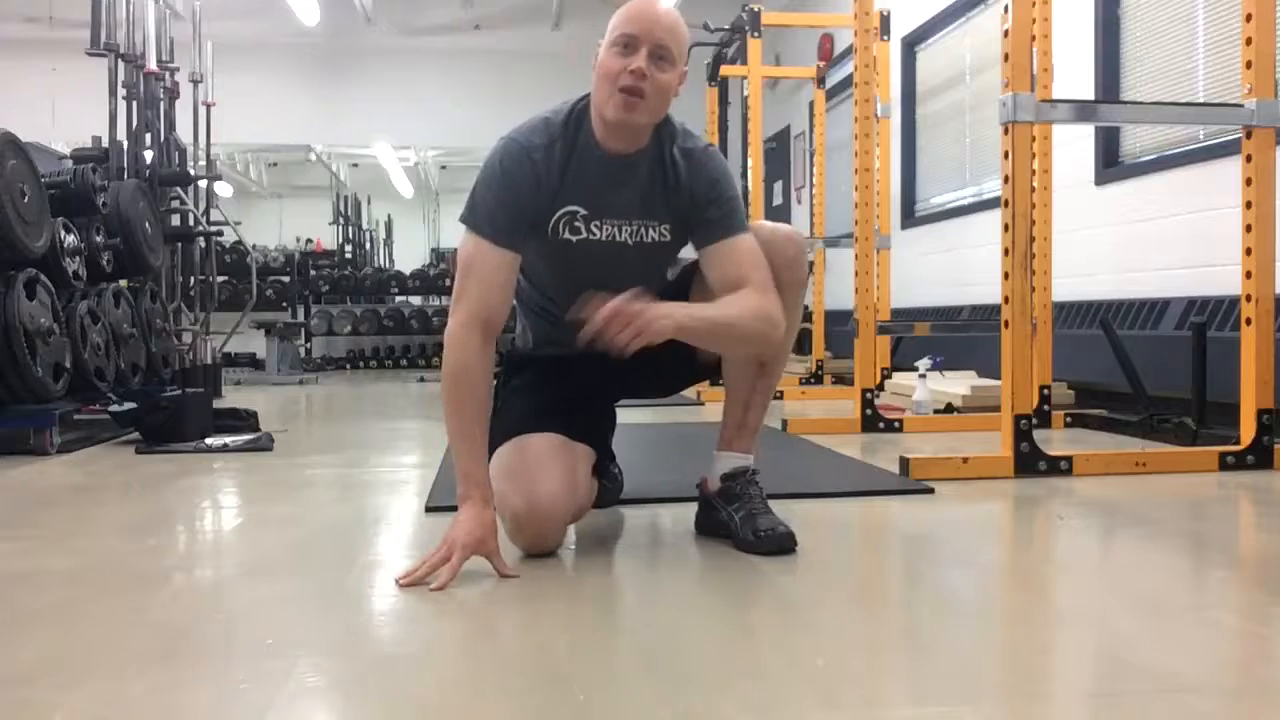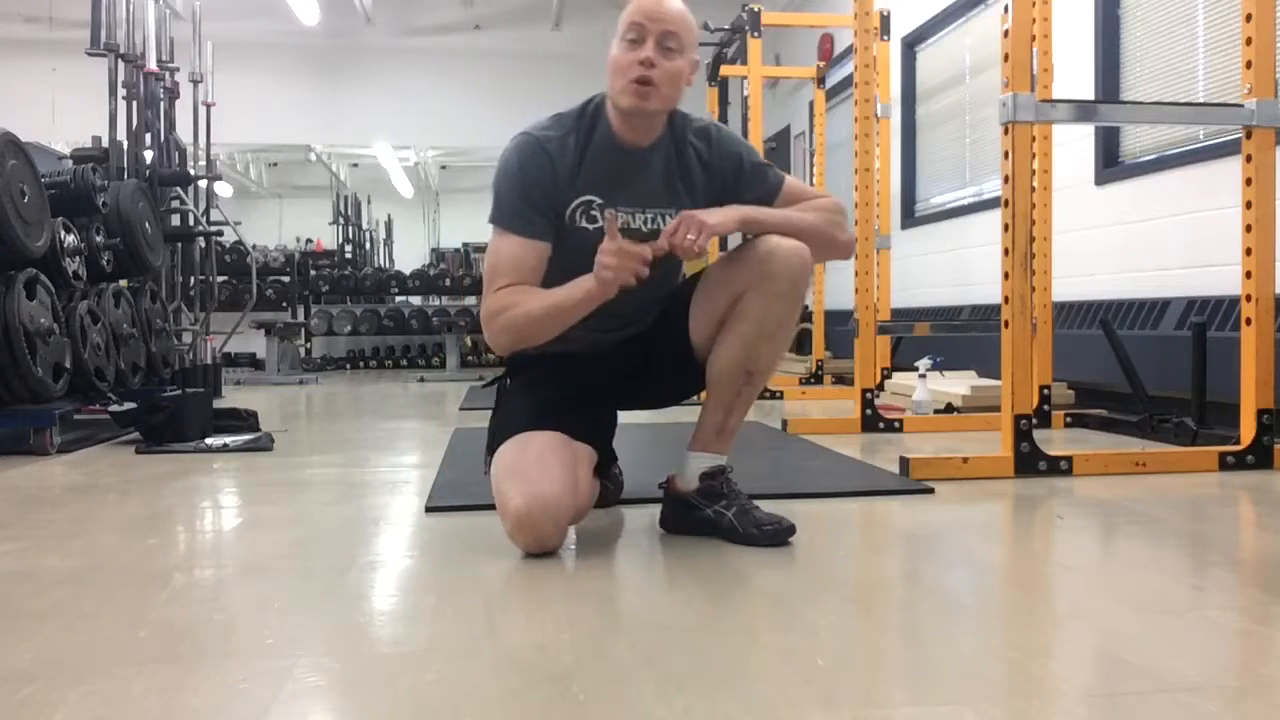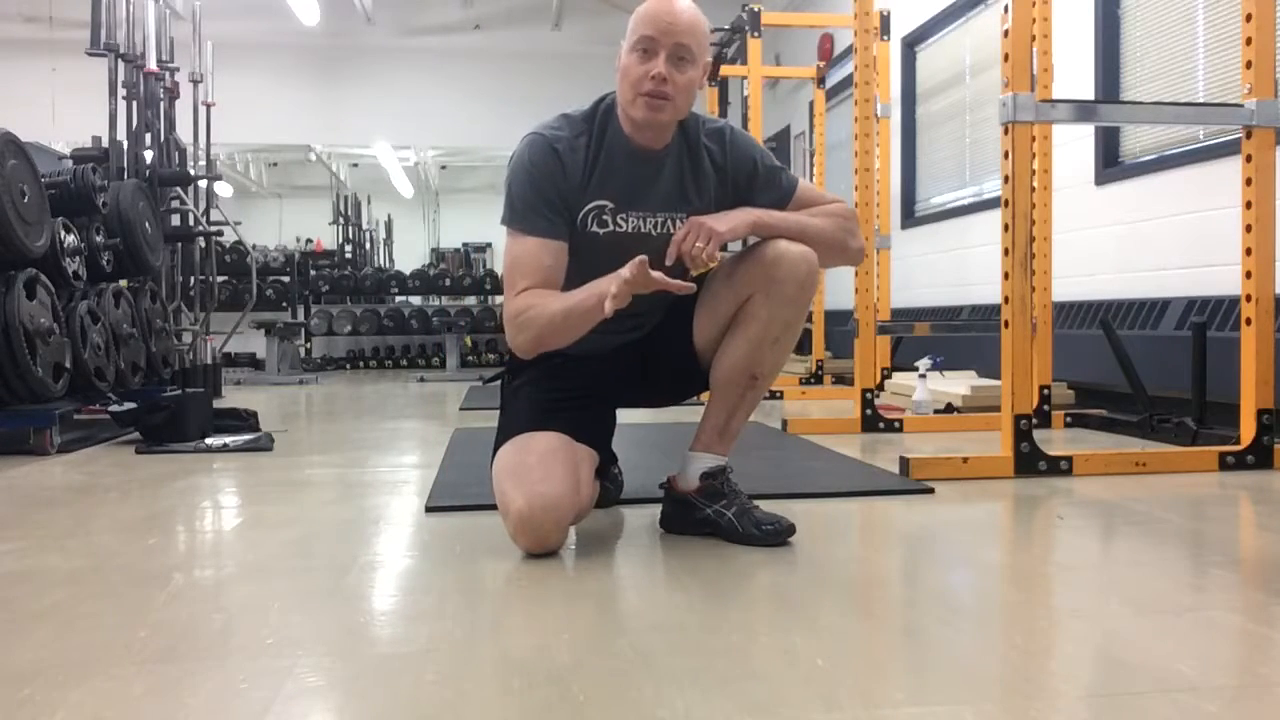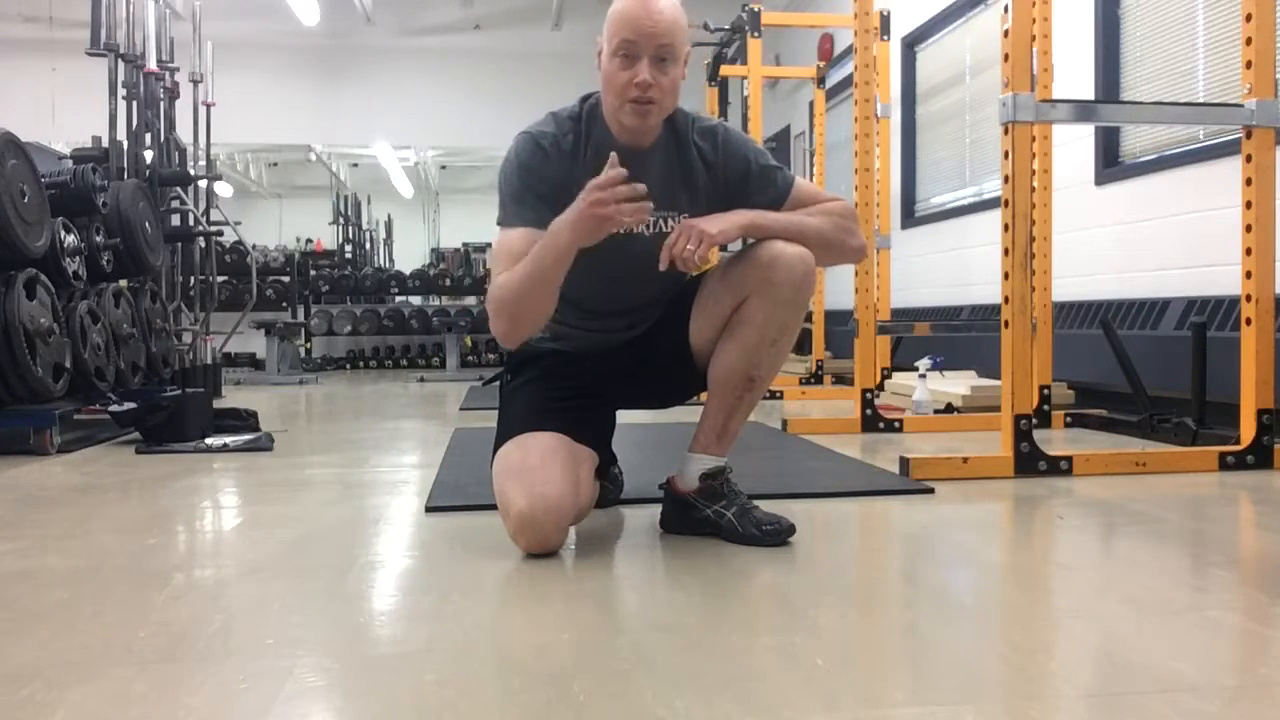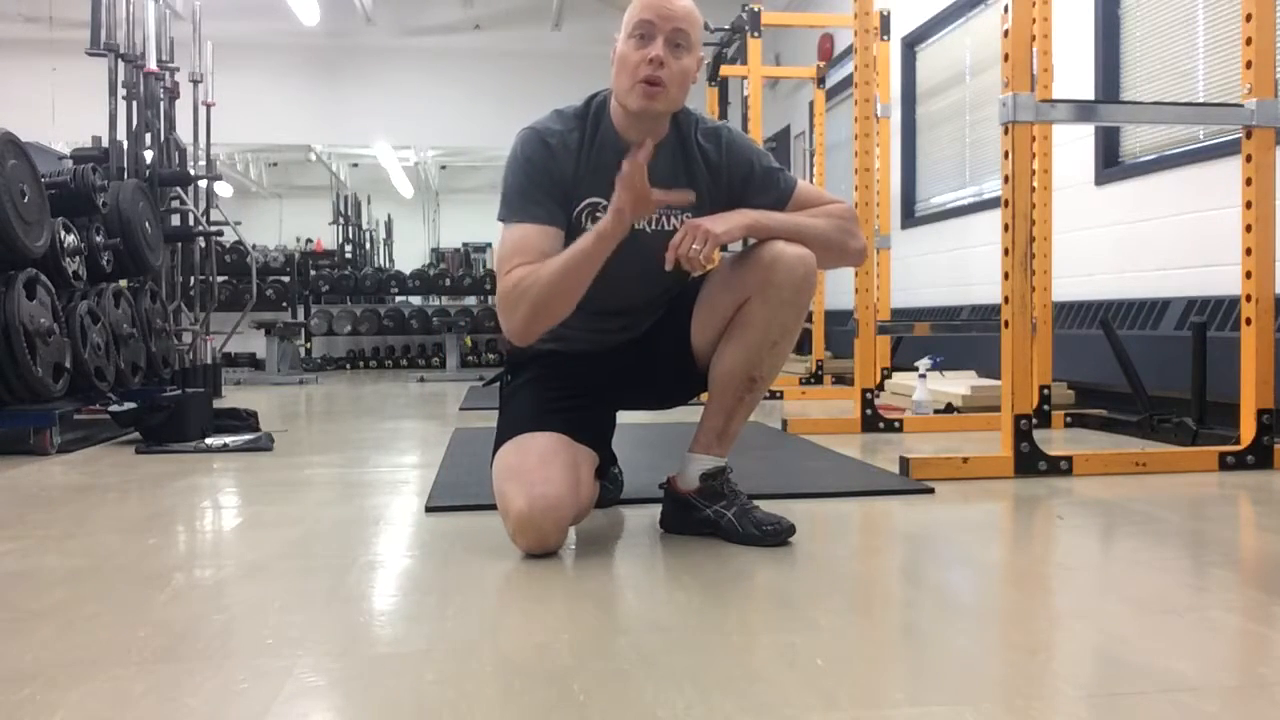
dt=1s
person 1, frame 1
left shoulder: (697, 167)
right shoulder: (525, 157)
left elbow: (765, 324)
right elbow: (472, 327)
left wrist: (670, 317)
right wrist: (474, 502)
left hip: (656, 340)
right hip: (555, 358)
left knee: (782, 248)
right knee: (535, 522)
left ankle: (730, 482)
right ankle: (594, 471)
person 1, frame 2
left shoulder: (709, 149)
right shoulder: (540, 153)
left elbow: (836, 230)
right elbow: (500, 323)
left wrist: (738, 215)
right wrist: (597, 283)
left hip: (658, 342)
right hip: (560, 362)
left knee: (784, 258)
right knee: (535, 520)
left ankle: (699, 484)
right ankle: (594, 469)
person 1, frame 3
left shoulder: (722, 151)
right shoulder: (550, 154)
left elbow: (848, 236)
right elbow: (523, 331)
left wrist: (748, 217)
right wrist: (612, 287)
left hip: (666, 340)
right hip: (566, 357)
left knee: (790, 263)
right knee: (536, 520)
left ankle: (700, 483)
right ankle: (593, 469)
person 1, frame 4
left shoulder: (714, 148)
right shoulder: (541, 150)
left elbow: (848, 234)
right elbow: (508, 327)
left wrist: (742, 220)
right wrist: (566, 234)
left hip: (666, 339)
right hip: (564, 358)
left knee: (787, 264)
right knee: (535, 522)
left ankle: (699, 484)
right ankle: (592, 468)
person 1, frame 5
left shoulder: (717, 150)
right shoulder: (546, 146)
left elbow: (849, 237)
right elbow: (517, 320)
left wrist: (745, 220)
right wrist: (614, 220)
left hip: (665, 340)
right hip: (564, 357)
left knee: (788, 264)
right knee: (536, 521)
left ankle: (699, 484)
right ankle: (592, 468)
